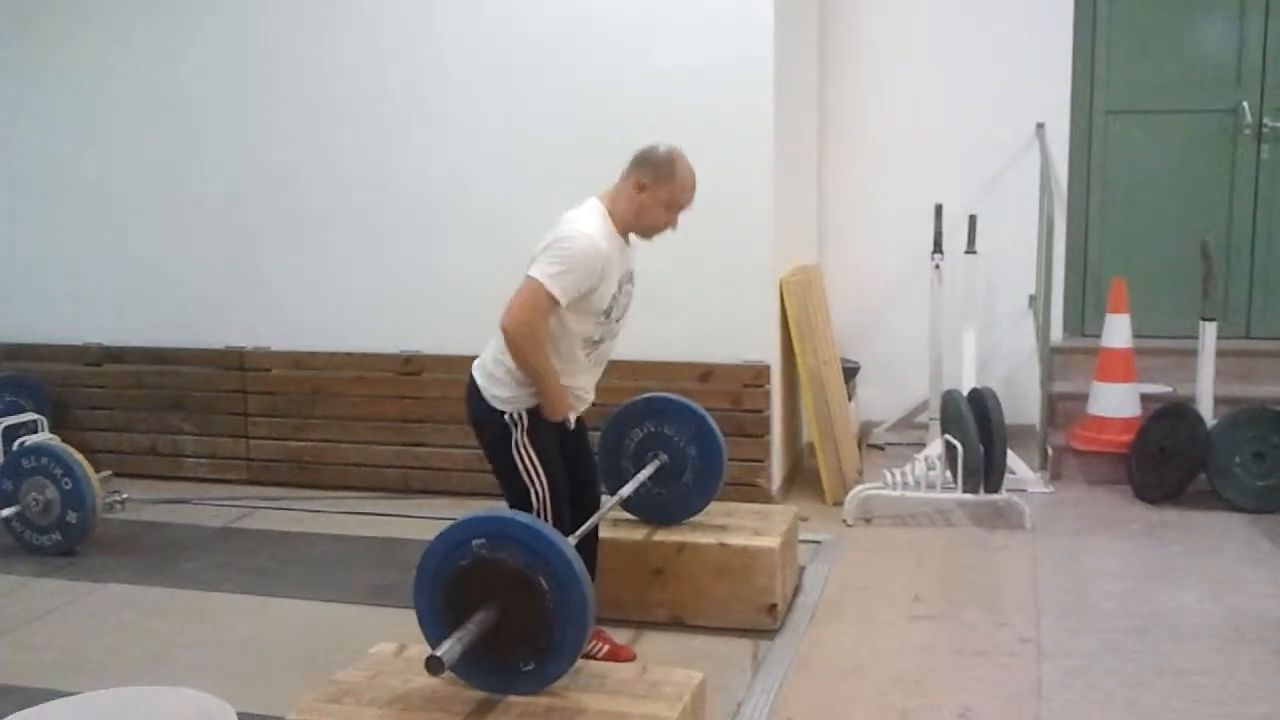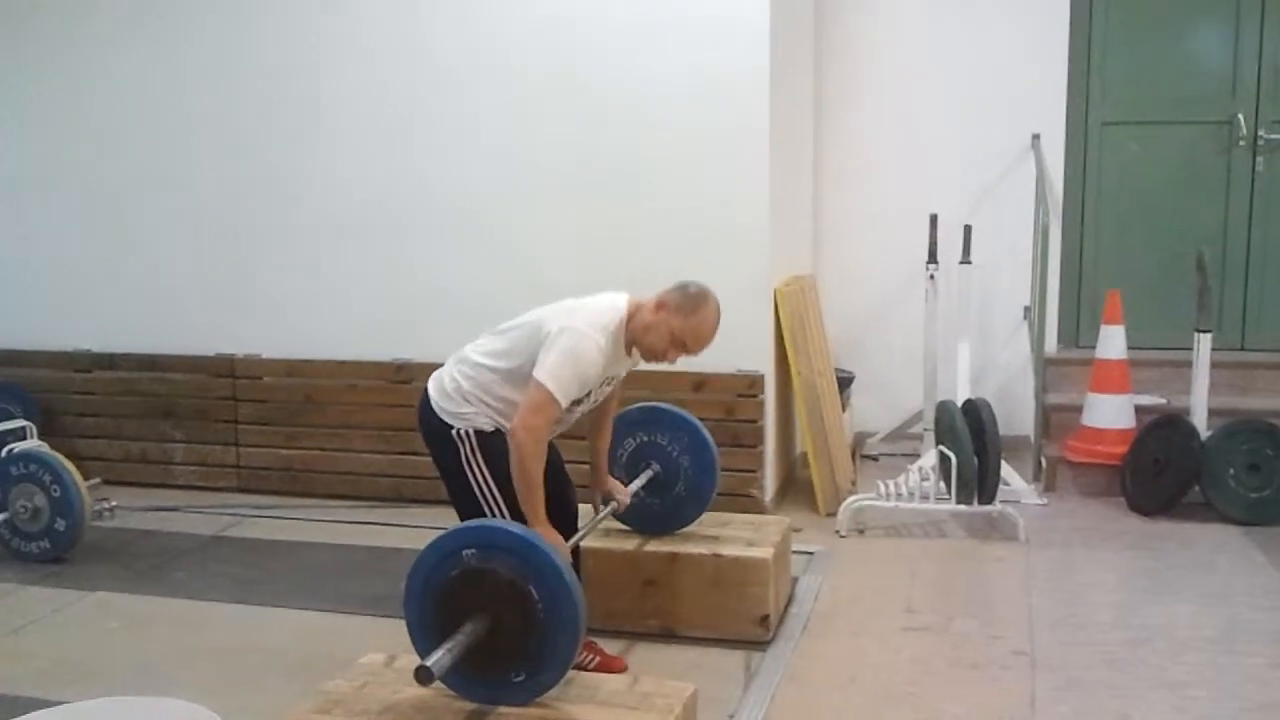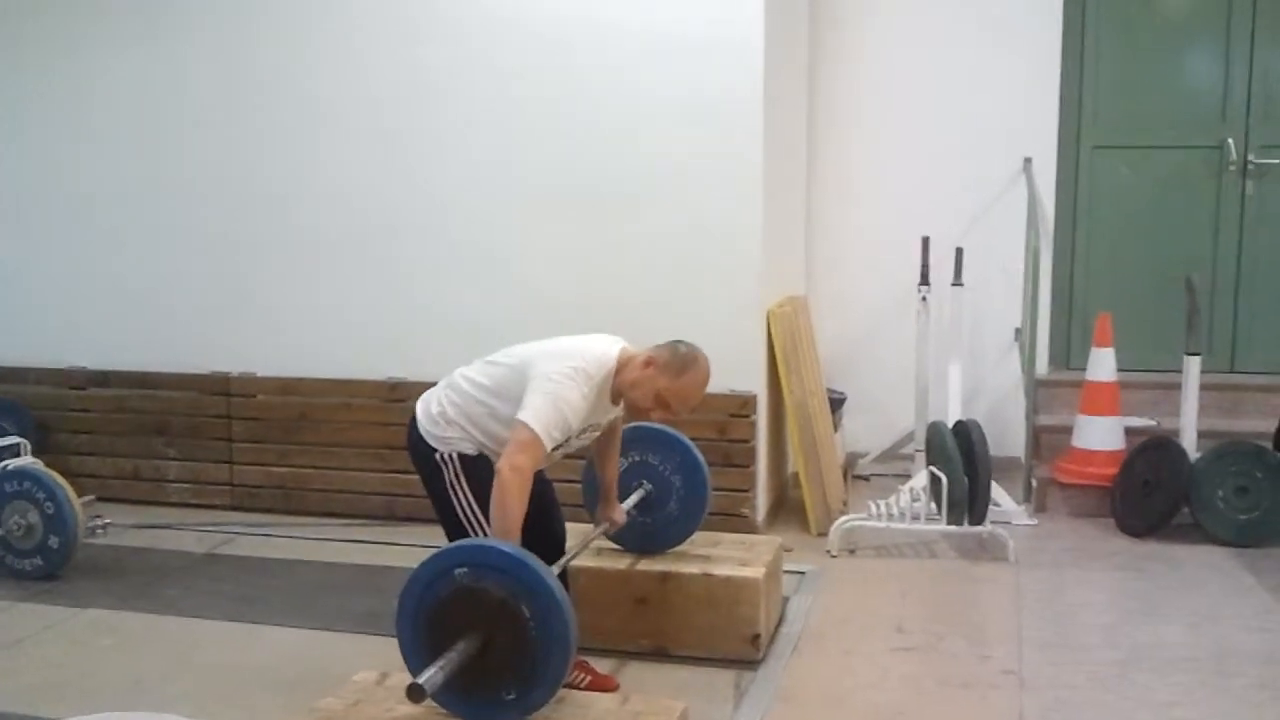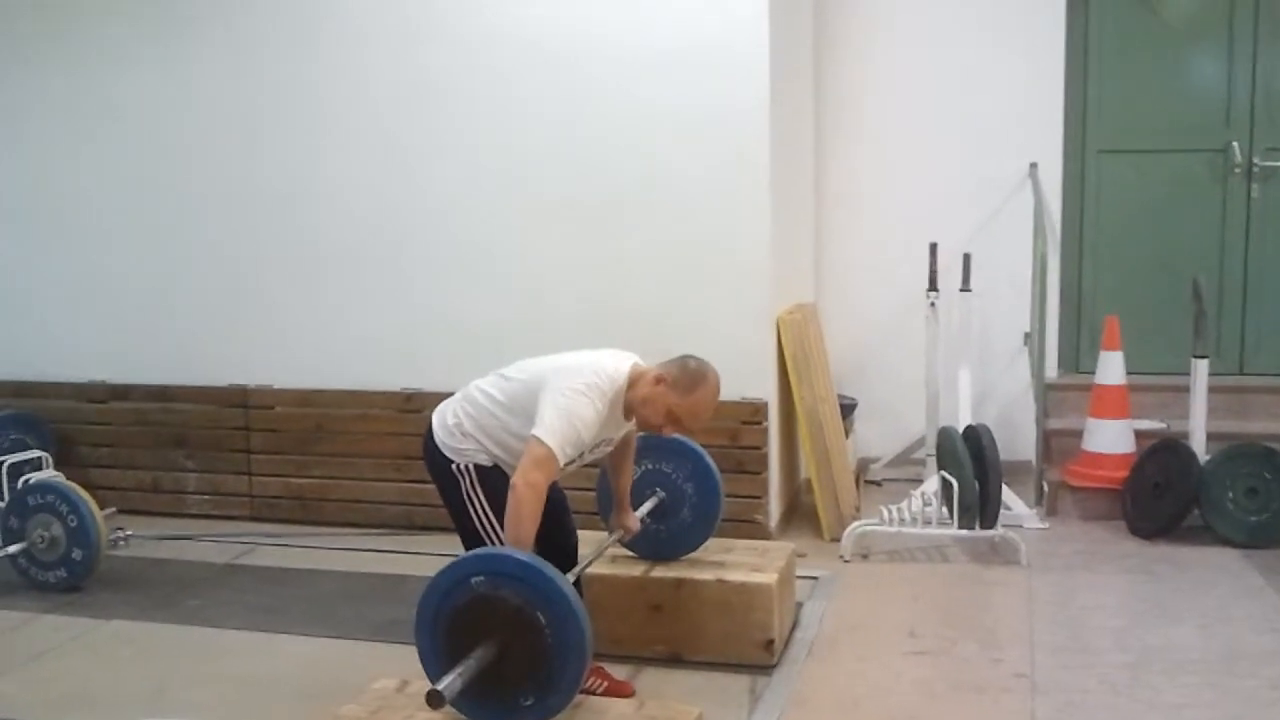
dt=0.5s
person 1, frame 1
left shoulder: (614, 238)
right shoulder: (585, 240)
right elbow: (518, 323)
left wrist: (564, 396)
right wrist: (553, 396)
left hip: (553, 401)
right hip: (512, 402)
left knee: (583, 514)
right knee: (546, 527)
person 1, frame 2
left shoulder: (629, 330)
right shoulder: (588, 336)
left elbow: (601, 400)
right elbow: (526, 431)
left wrist: (602, 475)
right wrist: (536, 527)
left hip: (508, 411)
right hip: (460, 414)
left knee: (562, 518)
person 1, frame 3
left shoulder: (621, 369)
right shoulder: (573, 380)
left elbow: (607, 428)
right elbow: (512, 470)
left wrist: (609, 501)
left hip: (496, 435)
right hip: (446, 436)
left knee: (548, 539)
person 1, frame 4
left shoulder: (635, 383)
right shoulder: (587, 396)
left elbow: (621, 438)
right elbow: (526, 485)
left wrist: (622, 508)
left hip: (509, 445)
right hip: (461, 446)
left knee: (561, 548)
